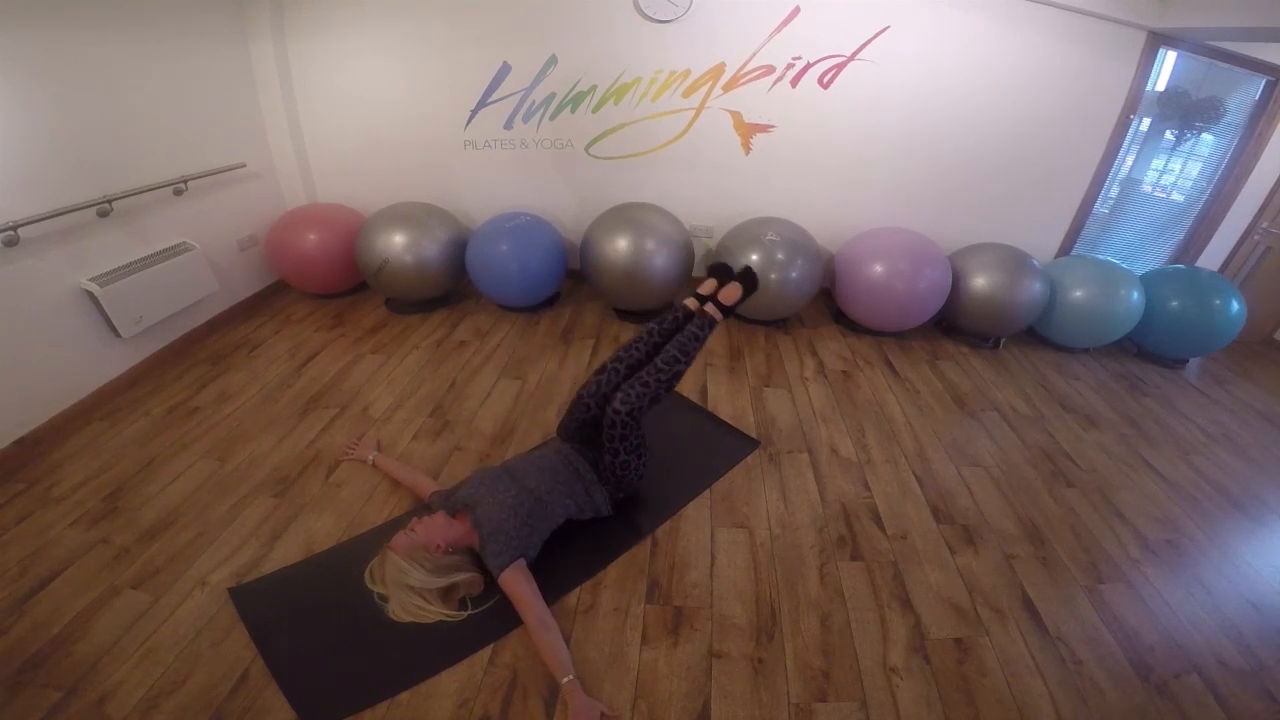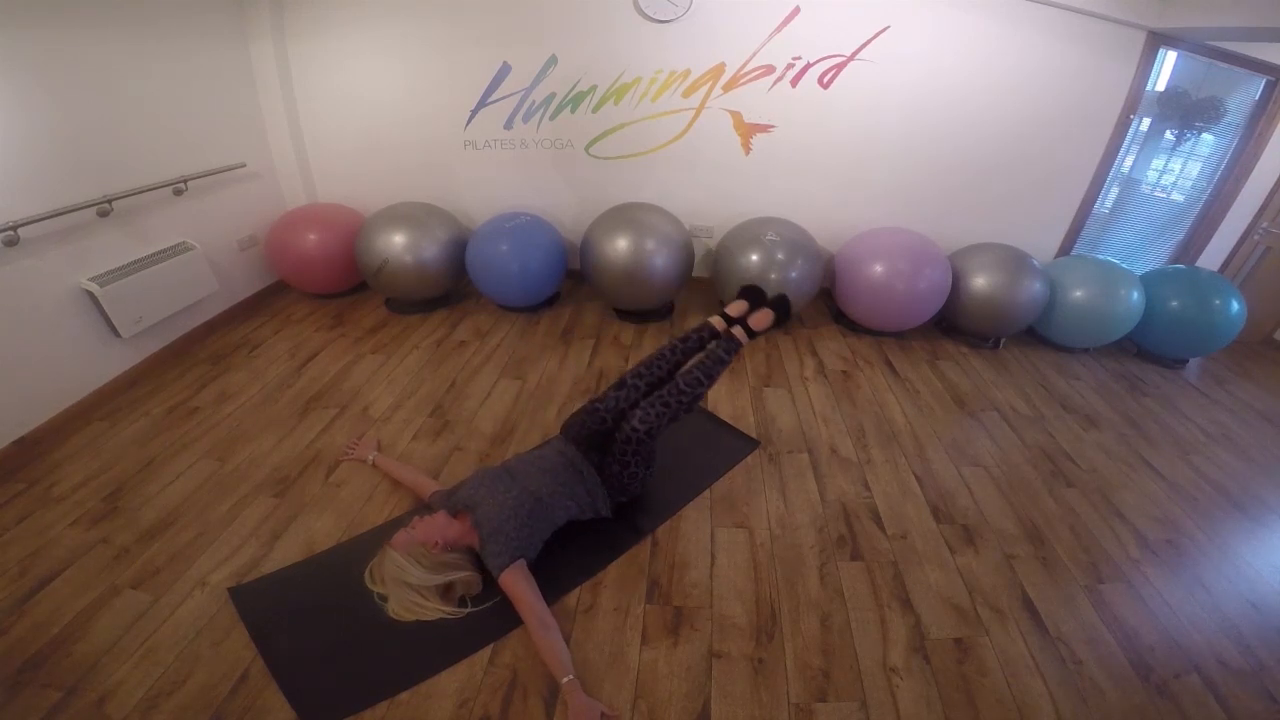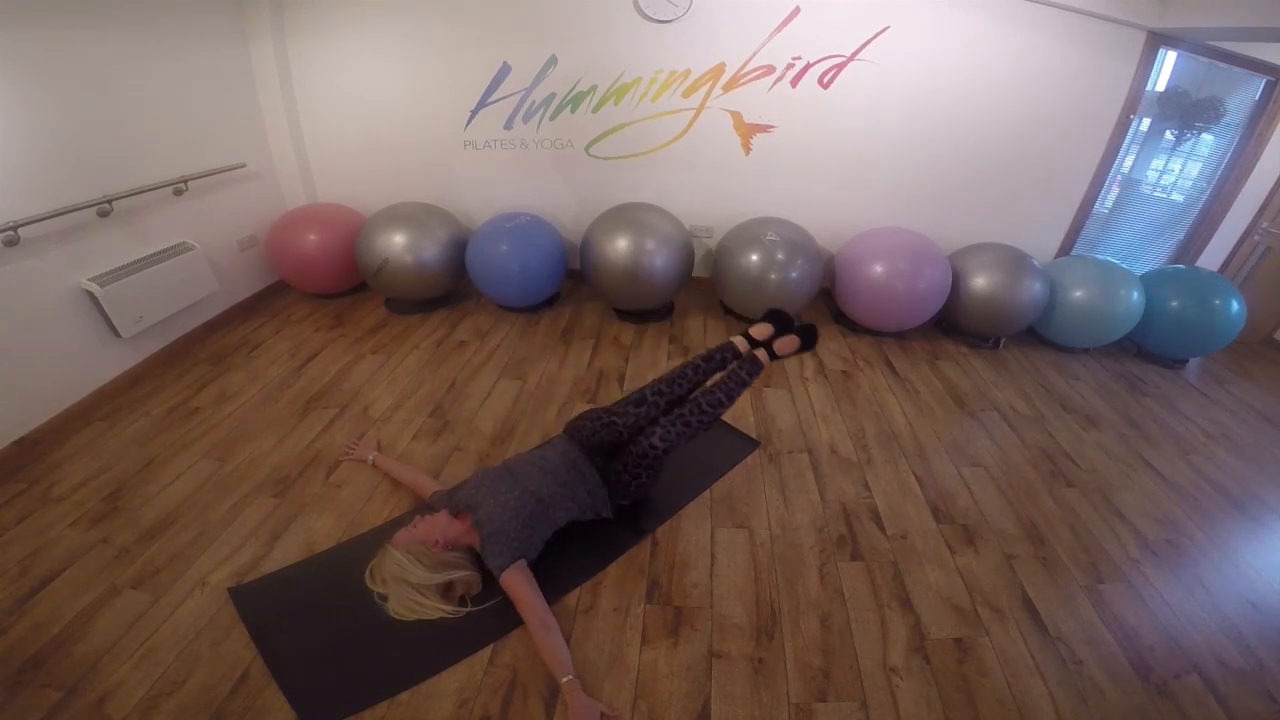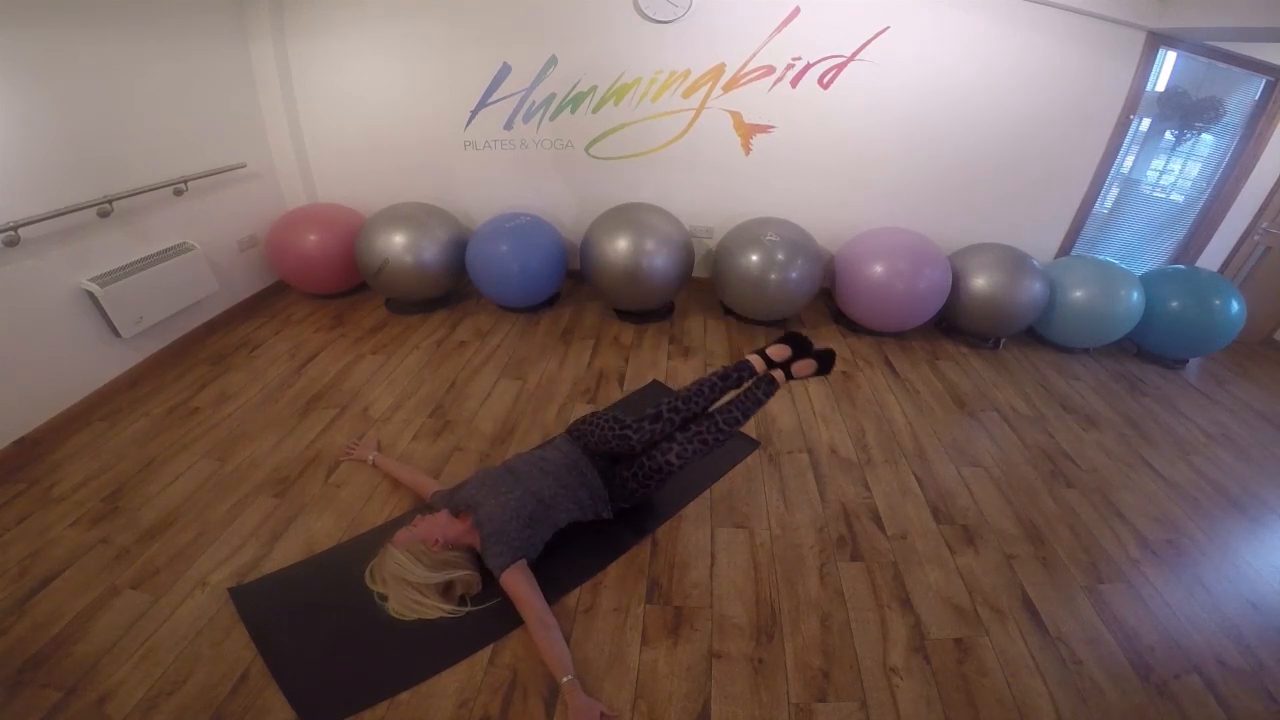
dt=0.3s
person 1, frame 1
left shoulder: (451, 505)
right shoulder: (495, 547)
left elbow: (416, 477)
right elbow: (539, 621)
left wrist: (373, 456)
left hip: (567, 451)
right hip: (602, 482)
left knee: (601, 391)
right knee: (624, 403)
left ankle: (699, 304)
right ankle: (713, 311)
person 1, frame 2
left shoulder: (451, 505)
right shoulder: (495, 548)
left elbow: (418, 480)
right elbow: (540, 621)
left wrist: (373, 456)
left hip: (571, 449)
right hip: (606, 484)
left knee: (618, 402)
right knee: (640, 421)
left ankle: (727, 322)
right ankle: (739, 333)
person 1, frame 3
left shoulder: (451, 505)
right shoulder: (496, 549)
left elbow: (419, 478)
right elbow: (540, 620)
left wrist: (374, 456)
left hip: (574, 447)
right hip: (607, 487)
left knee: (632, 416)
right knee: (656, 439)
left ankle: (748, 344)
right ankle: (759, 355)
person 1, frame 4
left shoulder: (457, 509)
right shoulder: (492, 546)
right elbow: (533, 612)
left hip: (580, 444)
right hip: (606, 491)
left knee: (647, 430)
right knee: (668, 453)
left ankle: (765, 364)
right ankle: (774, 375)
